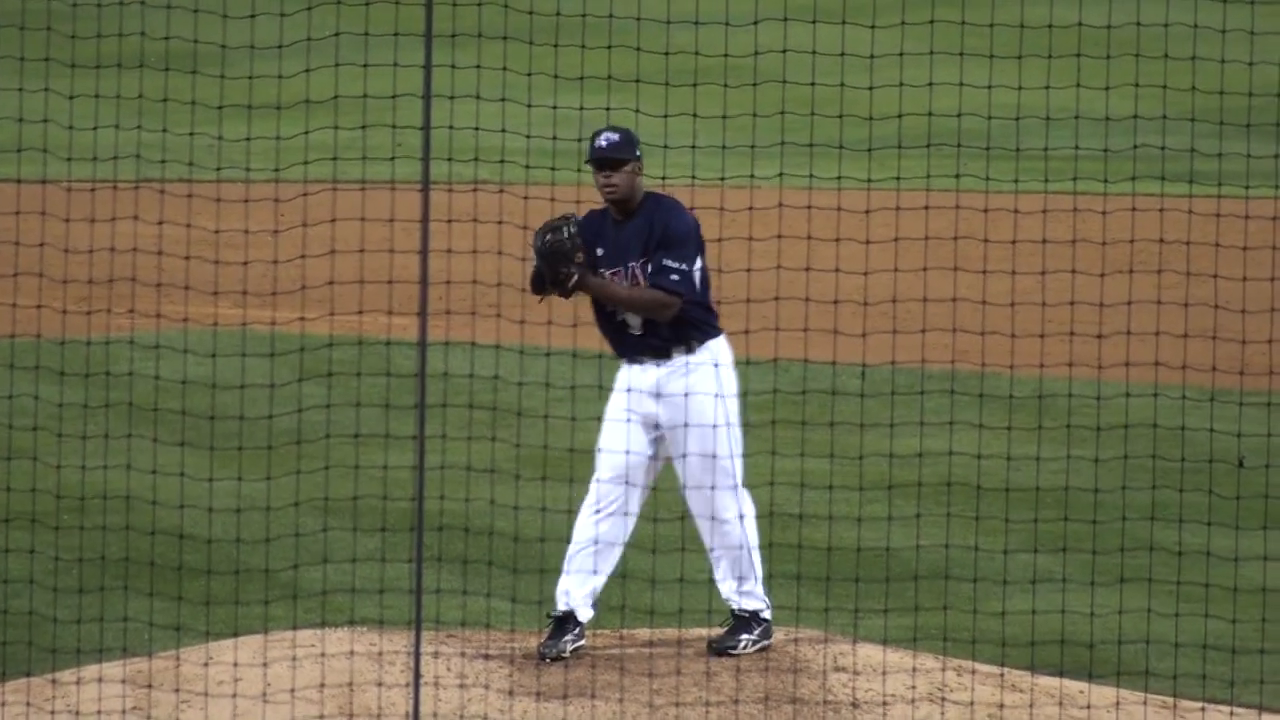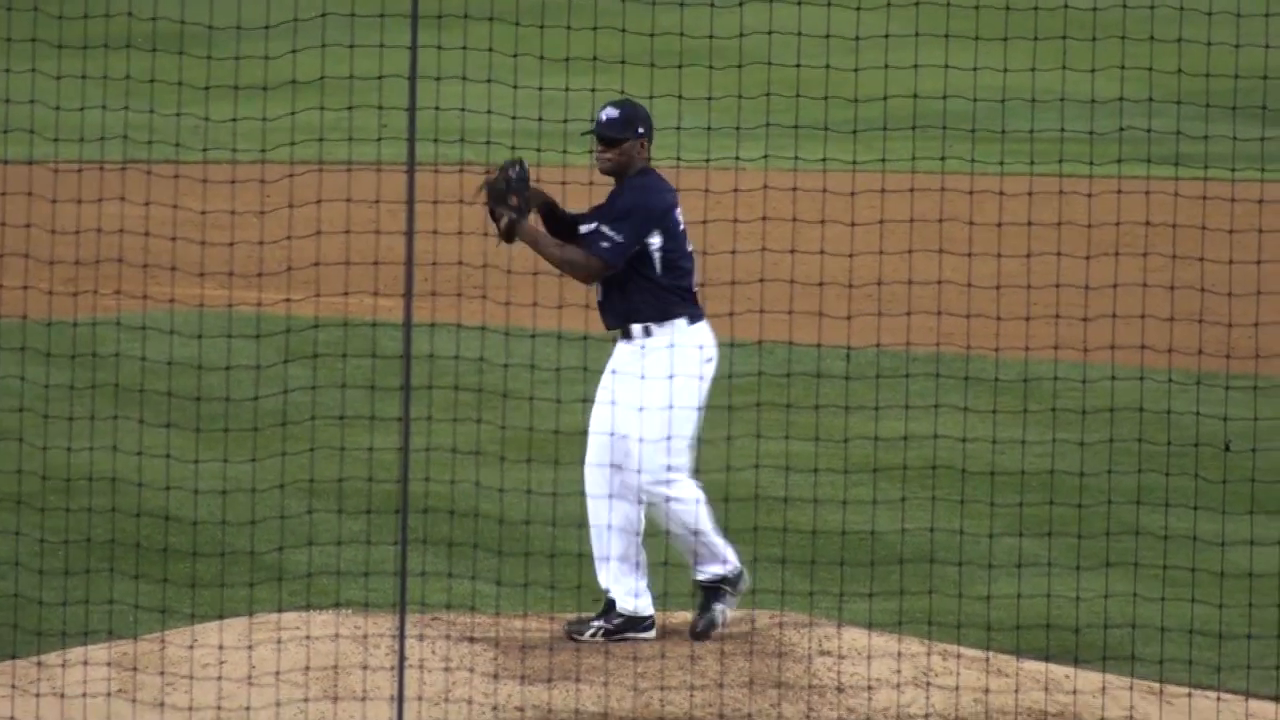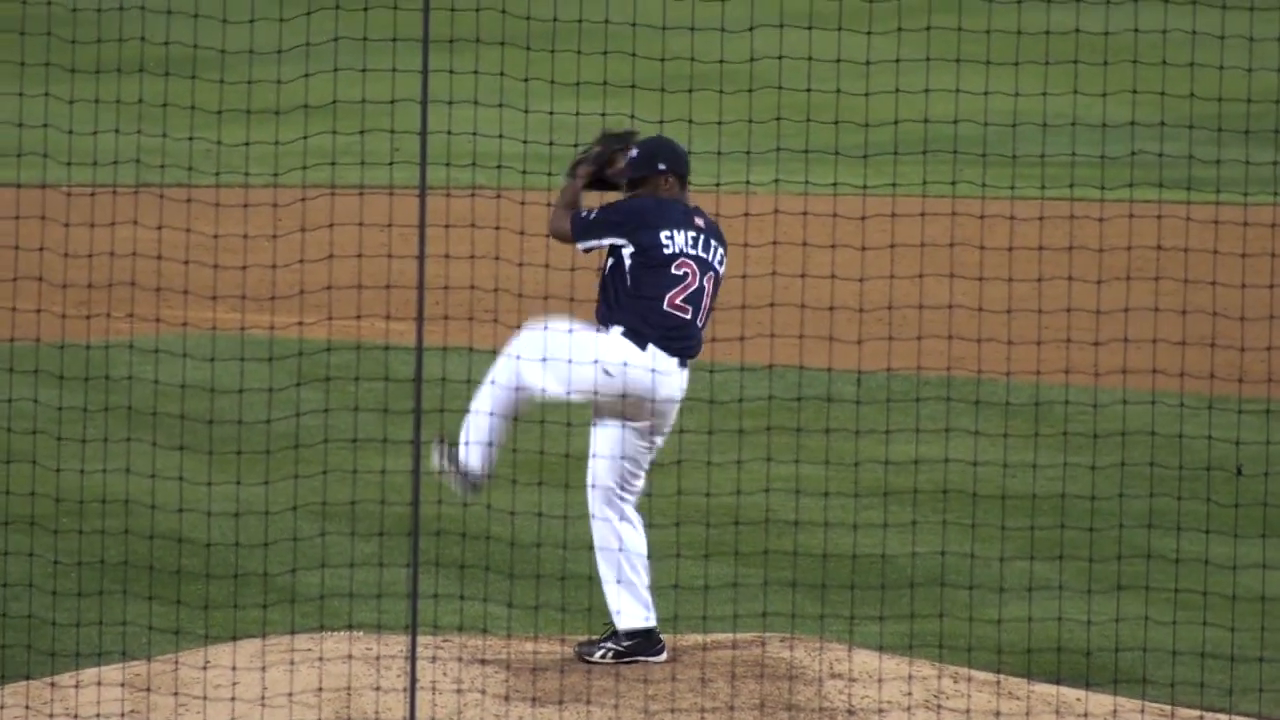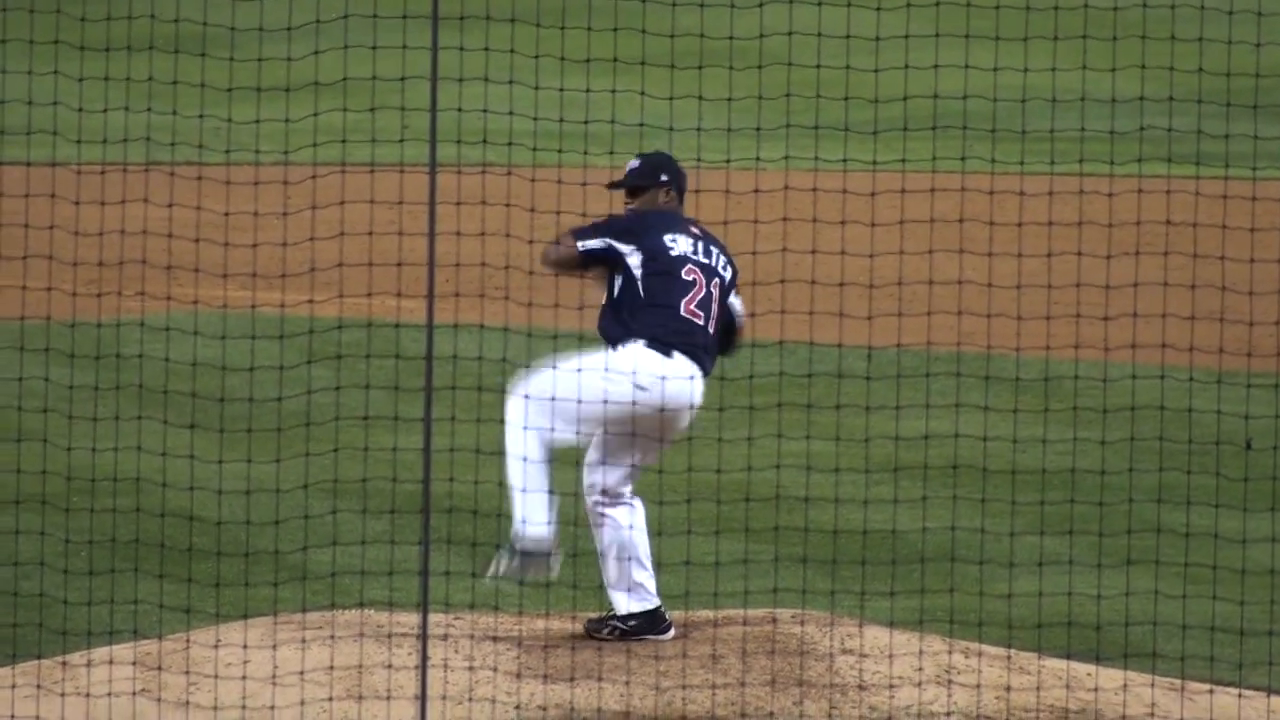
dt=0.4s
person 1, frame 1
left shoulder: (673, 220)
right shoulder: (593, 227)
left elbow: (665, 304)
right elbow: (543, 285)
left wrist: (589, 283)
left hip: (698, 366)
right hip: (636, 373)
left knee: (718, 494)
right knee: (610, 489)
left ankle: (753, 614)
right ankle: (571, 615)
person 1, frame 2
left shoulder: (643, 193)
right shoulder: (641, 192)
left elbow: (586, 266)
right elbow: (586, 234)
left wrist: (525, 230)
right wrist: (540, 205)
left hip: (671, 347)
right hip: (641, 348)
left knee: (655, 475)
right knee: (612, 474)
left ankle: (720, 574)
right ankle: (629, 606)
person 1, frame 3
left shoulder: (644, 214)
right shoulder: (713, 237)
left elbow: (561, 227)
left wrist: (578, 179)
right wrist: (620, 176)
left hip: (618, 361)
right hip: (666, 385)
left knee: (527, 343)
right knee: (614, 501)
left ankle: (471, 460)
right ankle: (636, 630)
person 1, frame 4
left shoulder: (640, 227)
right shoulder: (717, 252)
left elbow: (557, 254)
right elbow: (730, 333)
left wrist: (597, 261)
left hip: (638, 370)
right hip: (686, 387)
left knee: (527, 400)
right knee: (609, 487)
left ankle: (533, 541)
right ankle: (641, 611)
